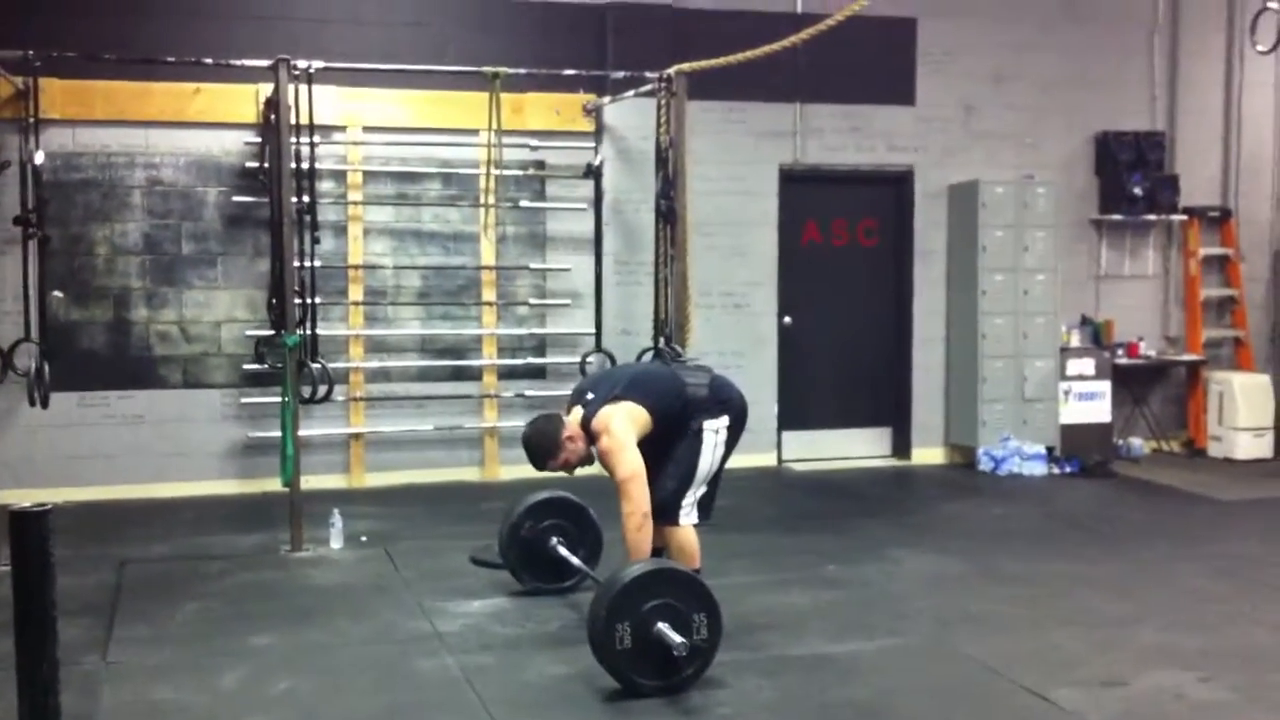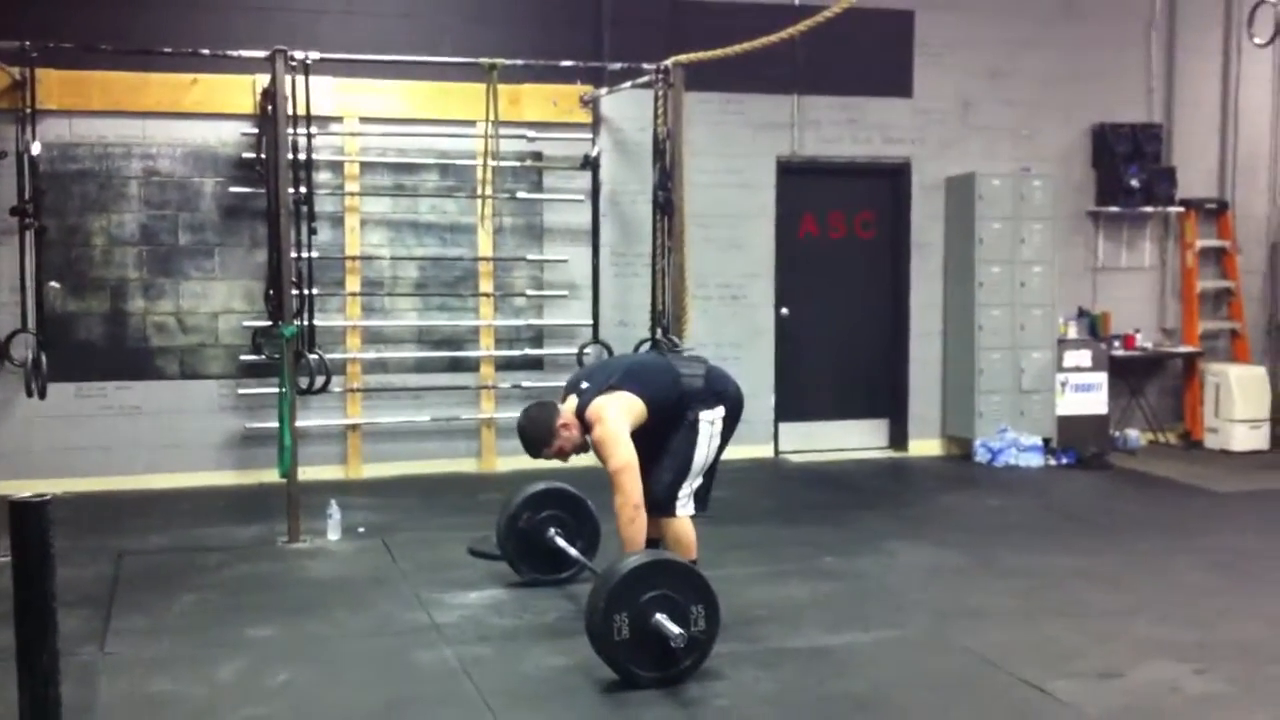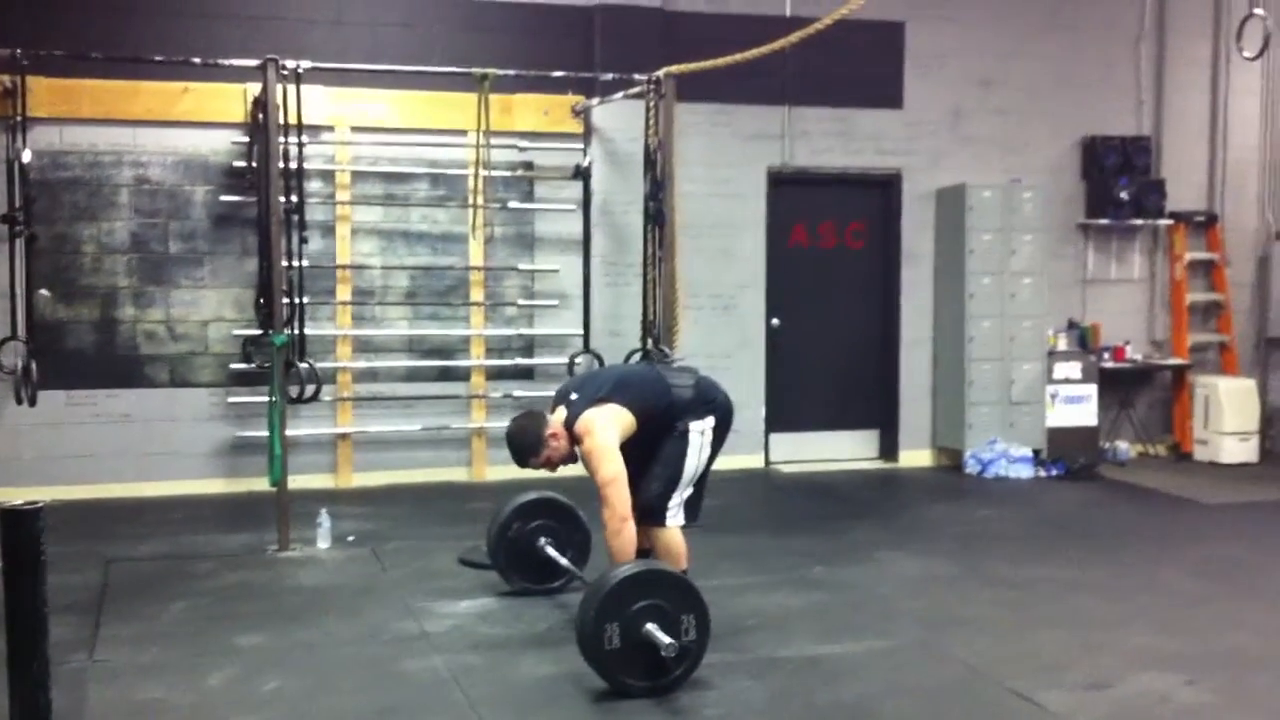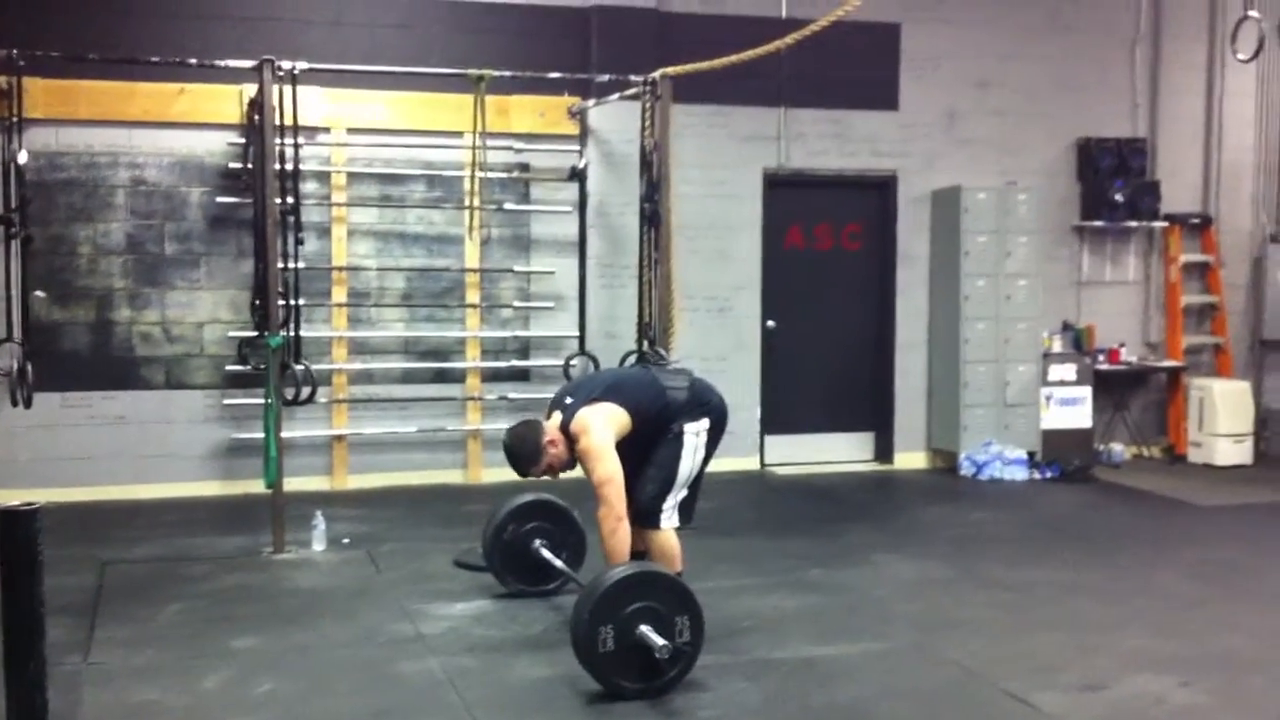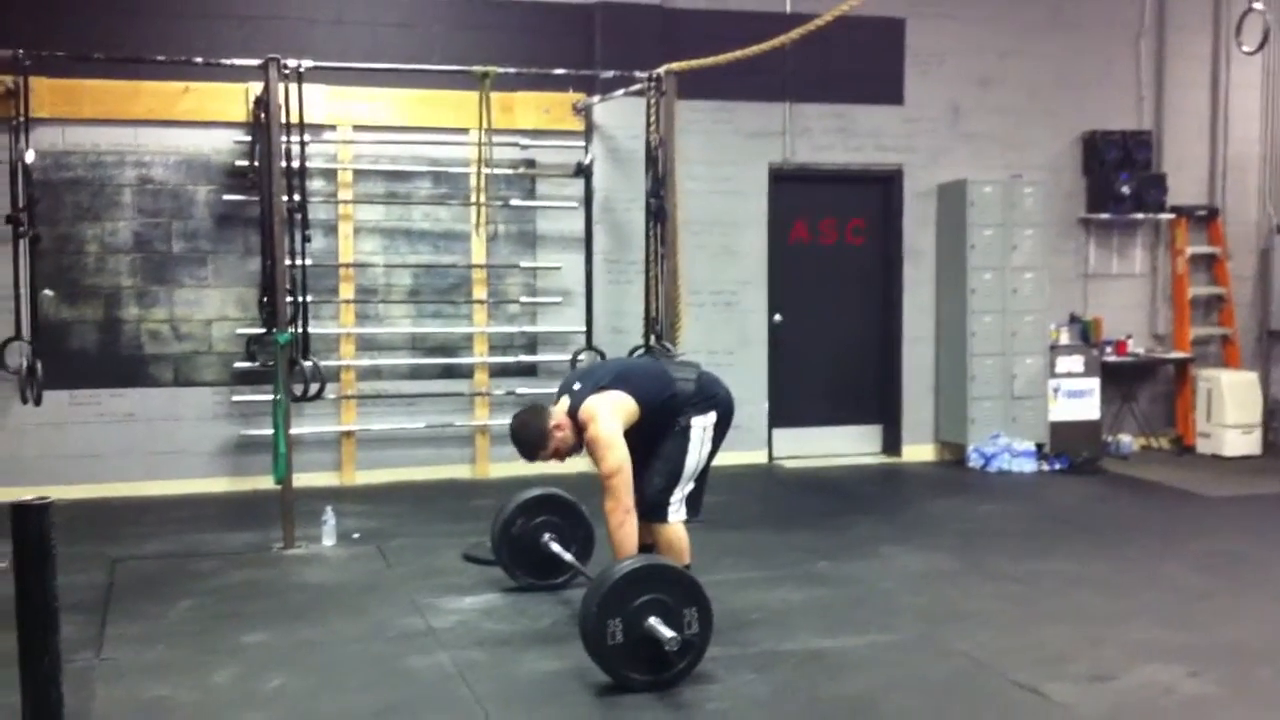
dt=0.2s
person 1, frame 1
left shoulder: (611, 433)
right shoulder: (577, 406)
left elbow: (637, 513)
left hip: (716, 409)
right hip: (683, 407)
left knee: (671, 506)
right knee: (646, 494)
person 1, frame 2
left shoulder: (604, 421)
right shoulder: (572, 394)
left elbow: (630, 505)
left hip: (711, 400)
right hip: (678, 399)
left knee: (667, 497)
right knee: (642, 486)
person 1, frame 3
left shoulder: (593, 433)
right shoulder: (560, 406)
left elbow: (619, 517)
left hip: (703, 410)
right hip: (667, 408)
left knee: (656, 507)
right knee: (630, 496)
person 1, frame 4
left shoulder: (589, 433)
right shoulder: (557, 412)
left elbow: (614, 517)
left hip: (697, 412)
right hip: (662, 411)
left knee: (652, 509)
right knee: (628, 498)
person 1, frame 5
left shoulder: (597, 421)
right shoulder: (565, 398)
left elbow: (620, 508)
left hip: (703, 405)
left knee: (659, 501)
right knee: (635, 492)
